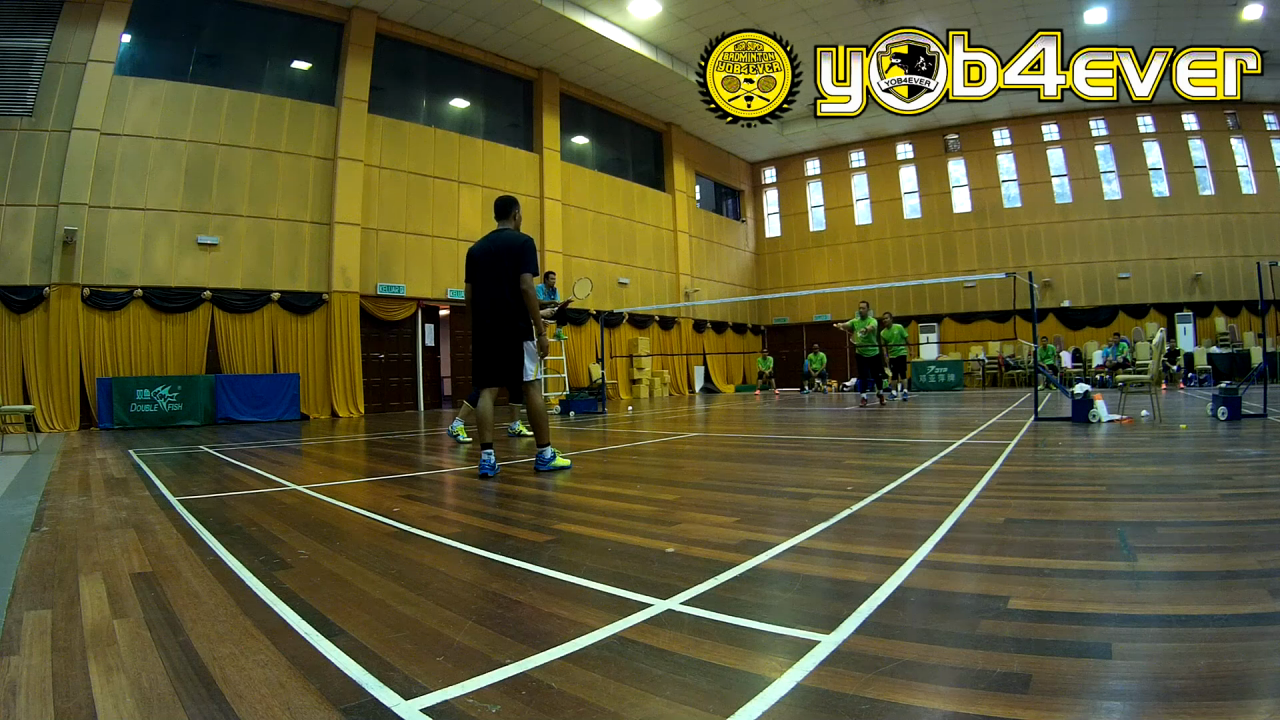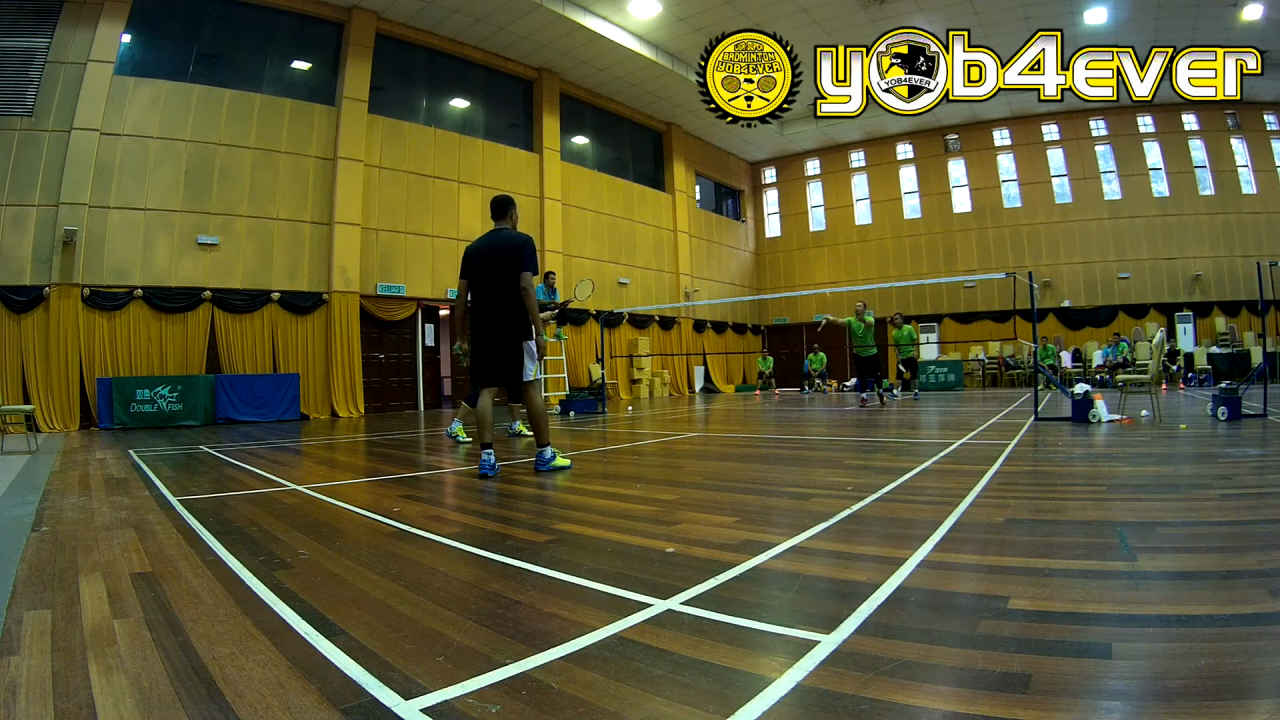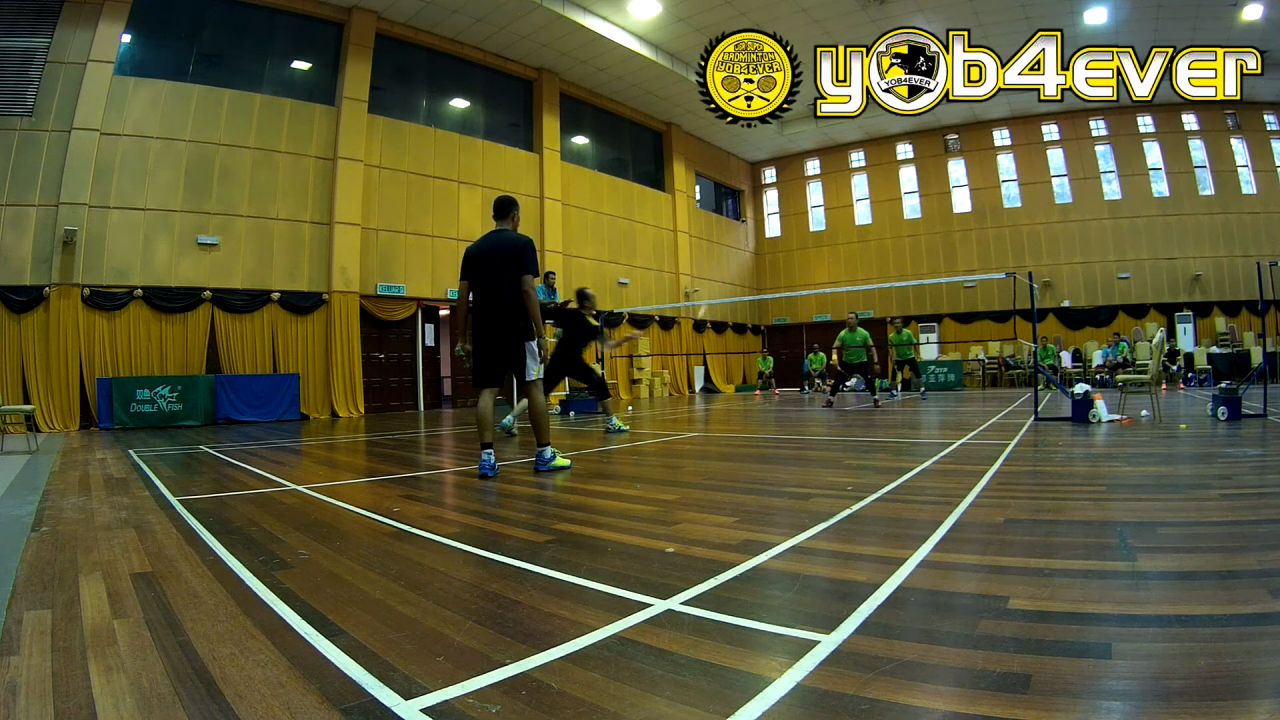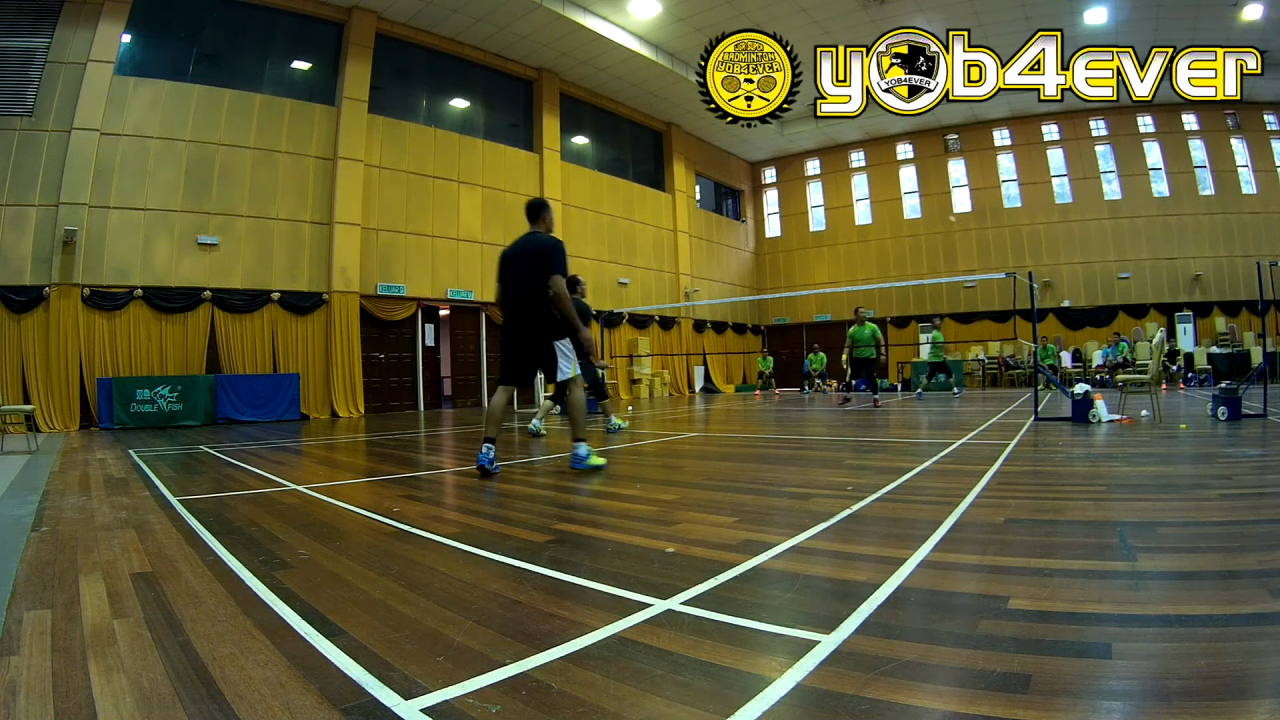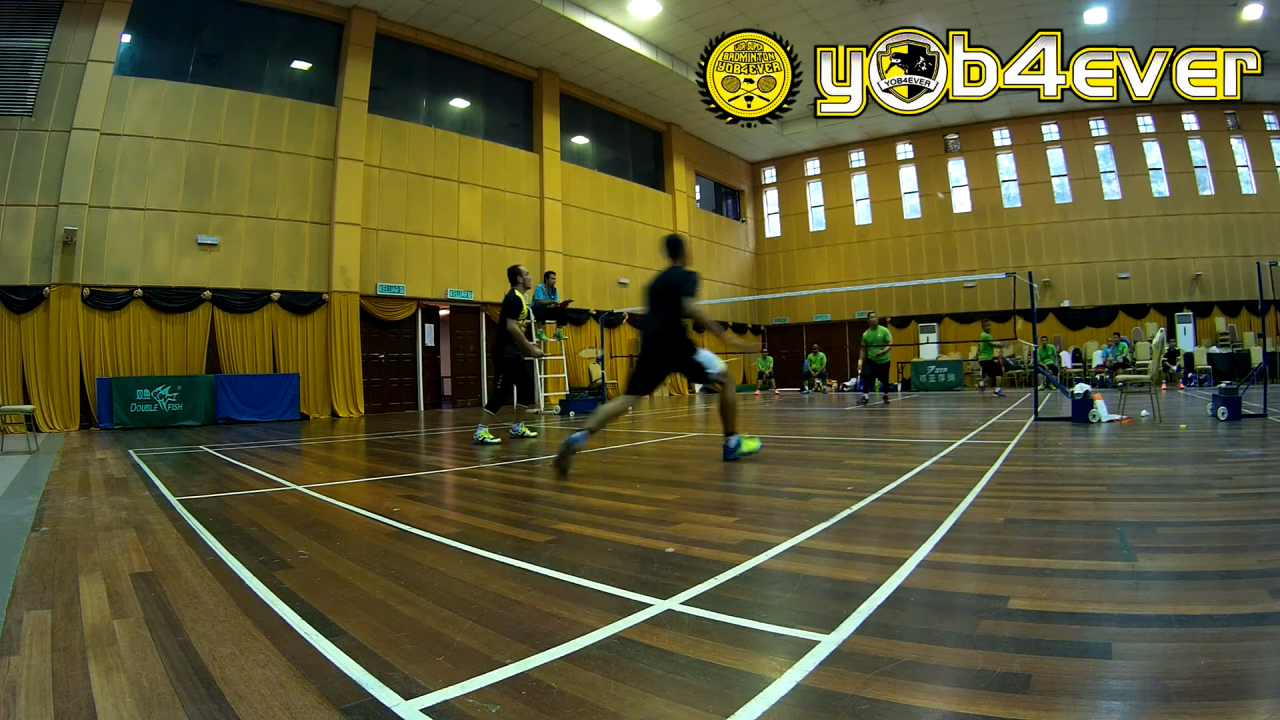
dt=0.7s
person 1, frame 1
left shoulder: (475, 249)
right shoulder: (522, 242)
left elbow: (469, 296)
right elbow: (526, 288)
right wrist: (541, 331)
left hip: (484, 331)
right hip: (515, 329)
left knee: (487, 391)
right knee: (531, 387)
left ankle: (487, 458)
right ankle: (545, 455)
person 1, frame 2
left shoulder: (473, 248)
right shoulder: (522, 242)
left elbow: (461, 296)
right elbow: (526, 287)
left wrist: (461, 338)
right wrist: (539, 332)
left hip: (483, 331)
right hip: (515, 329)
left knee: (487, 391)
right knee: (531, 388)
left ankle: (487, 457)
right ankle: (545, 455)
person 1, frame 3
left shoulder: (473, 249)
right shoulder: (522, 243)
left elbow: (463, 298)
right elbow: (528, 291)
left wrist: (463, 339)
right wrist: (541, 334)
left hip: (484, 332)
right hip: (517, 330)
left knee: (487, 391)
right knee: (534, 388)
left ankle: (487, 457)
right ankle: (545, 454)
person 1, frame 4
left shoulder: (509, 251)
right shoulder: (552, 245)
left elbow: (500, 297)
right elbow: (557, 290)
right wrist: (580, 328)
left hip: (513, 328)
right hip: (546, 327)
left knee: (504, 389)
right knee: (574, 383)
left ankle: (487, 452)
right ankle: (581, 450)
person 1, frame 5
left shoulder: (656, 282)
right shoulder: (686, 276)
right elbow: (691, 309)
right wrist: (725, 336)
left hip: (651, 346)
right hip: (676, 343)
left knee: (626, 400)
right knee: (727, 379)
left ankle: (580, 438)
right ankle: (732, 442)
